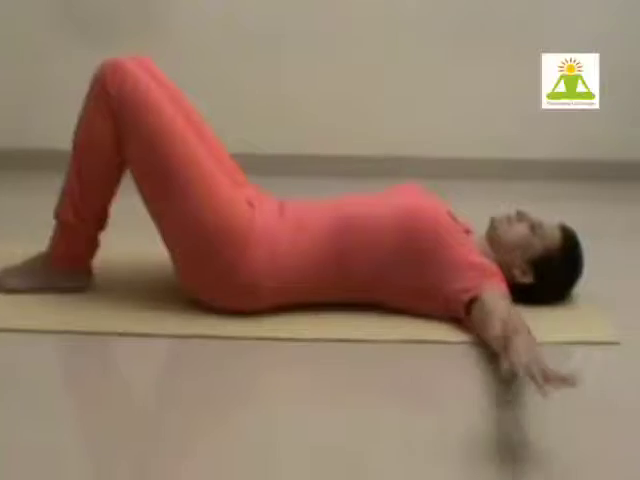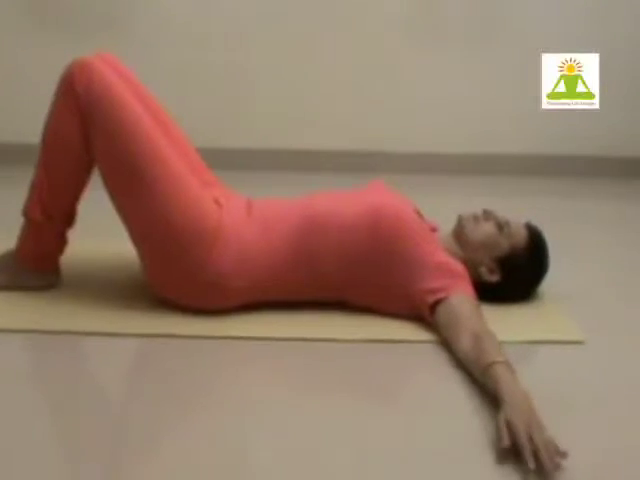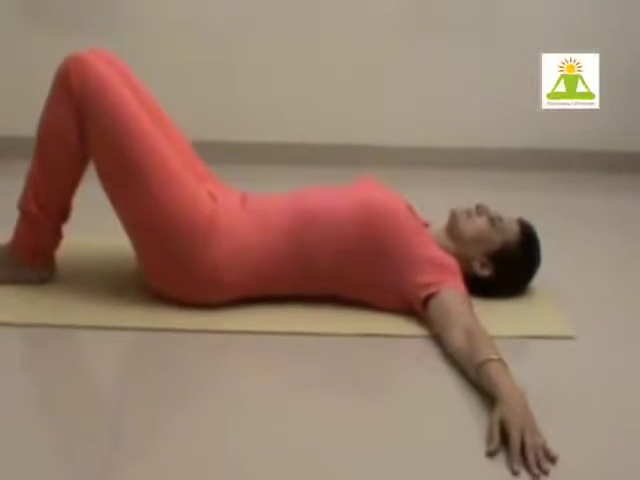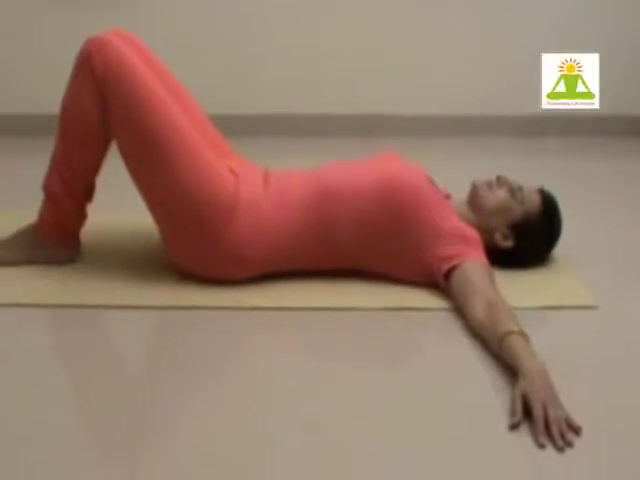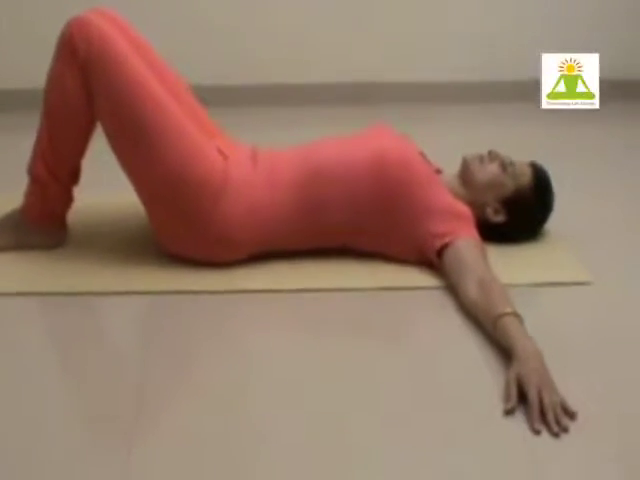
dt=0.4s
person 1, frame 1
left shoulder: (480, 275)
right shoulder: (465, 247)
left elbow: (504, 320)
left wrist: (523, 344)
left hip: (239, 262)
right hip: (262, 222)
left knee: (119, 81)
right knee: (135, 72)
left ankle: (65, 265)
right ankle: (68, 257)
person 1, frame 2
left shoulder: (444, 277)
right shoulder: (429, 243)
left elbow: (471, 336)
left wrist: (515, 397)
left hip: (208, 256)
right hip: (229, 217)
left knee: (88, 79)
right knee: (101, 70)
person 1, frame 3
left shoulder: (435, 271)
right shoulder: (419, 238)
left elbow: (462, 332)
left wrist: (509, 395)
left hip: (202, 250)
right hip: (223, 212)
left knee: (84, 74)
right knee: (97, 68)
person 1, frame 4
left shoulder: (456, 243)
right shoulder: (443, 212)
left elbow: (483, 305)
left wrist: (530, 368)
left hip: (225, 228)
right hip: (245, 188)
left knee: (105, 56)
right knee: (116, 47)
left ankle: (53, 235)
right ankle: (58, 229)
person 1, frame 5
left shoulder: (450, 220)
right shoulder: (434, 185)
left elbow: (477, 283)
left wrist: (525, 348)
left hip: (215, 209)
right hip: (234, 167)
left knee: (87, 36)
right knee: (99, 25)
